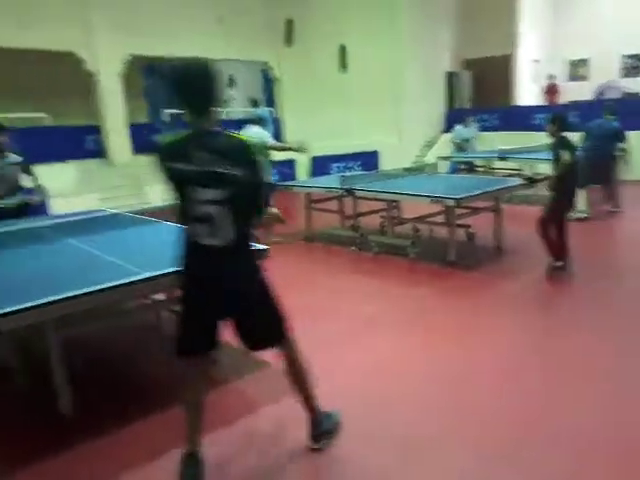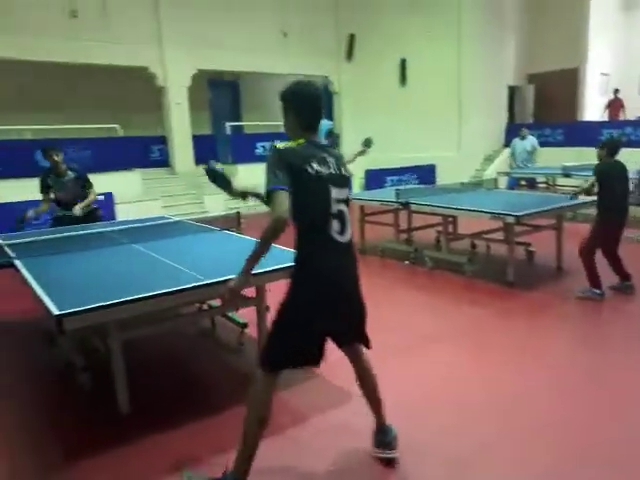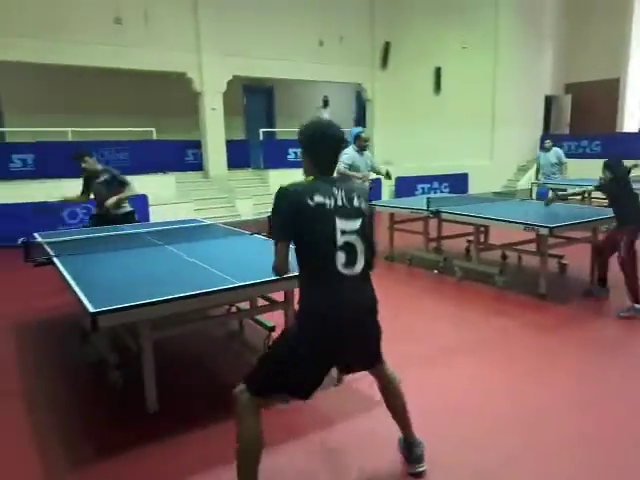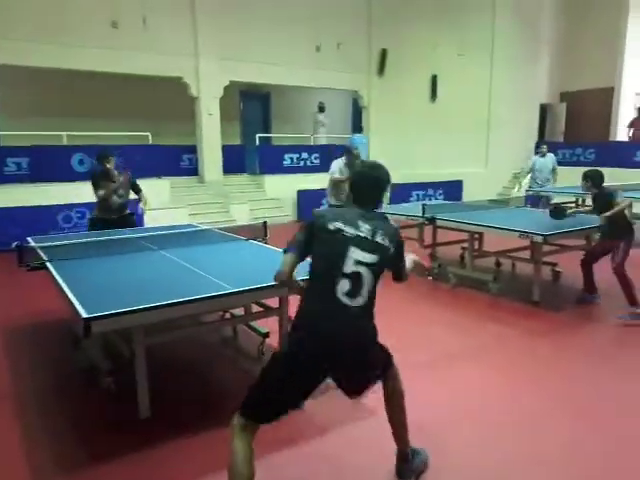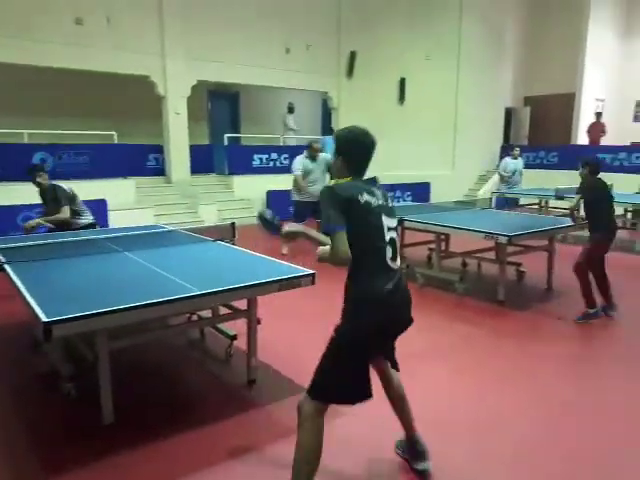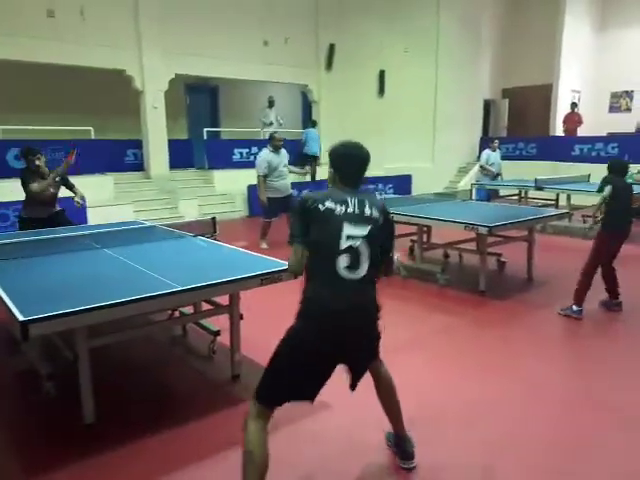
dt=0.4s
person 1, frame 1
left shoulder: (168, 152)
right shoulder: (242, 149)
right elbow: (255, 219)
right wrist: (257, 215)
left hip: (199, 276)
right hip: (240, 272)
left knee: (196, 367)
right knee: (286, 345)
right ankle: (319, 423)
person 1, frame 2
left shoulder: (285, 156)
right shoulder: (337, 159)
left elbow: (282, 216)
left wrist: (243, 274)
right wrist: (260, 194)
left hip: (313, 279)
right hip: (347, 275)
left knee: (267, 374)
right knee: (355, 351)
right ankle: (383, 434)
person 1, frame 3
left shoulder: (290, 195)
right shoulder: (357, 194)
left elbow: (280, 266)
left wrist: (284, 261)
left hip: (319, 314)
right hip: (363, 307)
left knee: (246, 399)
right knee: (379, 367)
right ankle: (413, 450)
person 1, frame 4
left shoulder: (322, 217)
right shoulder: (389, 233)
left elbow: (283, 275)
right elbow: (401, 274)
right wrist: (411, 262)
left hip: (308, 339)
right hip: (359, 338)
left knee: (242, 427)
right knee: (389, 372)
person 1, frame 5
left shoulder: (335, 192)
right shoulder: (377, 194)
left elbow: (343, 256)
left wrist: (323, 254)
right wrist: (307, 232)
left hip: (368, 305)
right hip: (397, 301)
left knee: (310, 407)
right knee: (381, 364)
right ankle: (414, 448)
person 1, frame 6
left shoulder: (309, 202)
right shoulder: (379, 208)
left elbow: (297, 266)
left hip: (318, 316)
right hip: (363, 313)
left knee: (257, 413)
right knee: (374, 363)
right ankle: (402, 443)
person 2, frame 1
left shoulder: (559, 142)
right shoulder: (565, 141)
left elbow: (567, 160)
left wrist: (555, 176)
right wrist: (556, 177)
left hip: (562, 189)
right hip: (567, 188)
left knee: (544, 222)
right knee: (558, 223)
left ankle: (558, 260)
right ankle: (561, 258)
person 2, frame 2
left shoulder: (602, 166)
right shoulder: (621, 167)
left elbow: (589, 186)
left wrist: (577, 191)
left hip: (607, 215)
right hip: (620, 214)
left knee: (586, 249)
right knee: (609, 248)
left ankle: (596, 289)
right ankle: (626, 281)
person 2, frame 3
left shoulder: (620, 179)
right shoulder: (609, 184)
right elbow: (585, 191)
right wrist: (560, 195)
right hip: (623, 224)
left knee: (625, 260)
right knee: (600, 250)
right ankle: (602, 287)
person 2, frame 4
left shoulder: (605, 193)
right shoulder: (597, 196)
left elbow: (626, 203)
left wrist: (607, 214)
right wrist: (575, 211)
left hip: (622, 236)
right hip: (608, 236)
left knee: (618, 268)
right knee: (587, 260)
right ankle: (591, 293)
person 2, frame 5
left shoulder: (587, 184)
right shoulder: (601, 185)
left elbow: (574, 206)
left wrist: (574, 217)
right wrist: (586, 217)
left hip: (601, 232)
right hip: (605, 230)
left knee: (580, 267)
right knee: (597, 267)
left ankle: (591, 309)
right ankle: (609, 304)
person 2, frame 6
left shoulder: (609, 179)
right shoulder: (628, 187)
left elbow: (606, 194)
left wrist: (595, 212)
right wrist: (603, 216)
left hip: (610, 228)
right hip: (624, 229)
left knee: (590, 267)
right knee: (606, 263)
left ankle: (577, 307)
right ankle: (614, 300)
